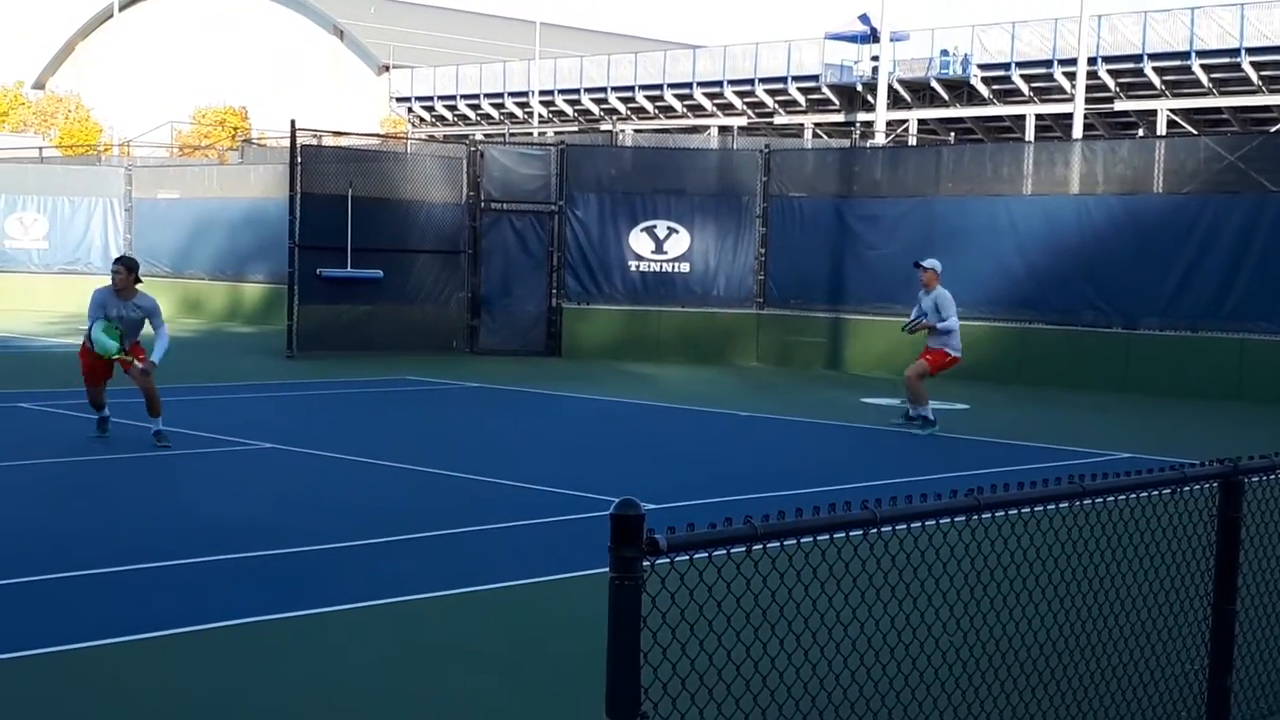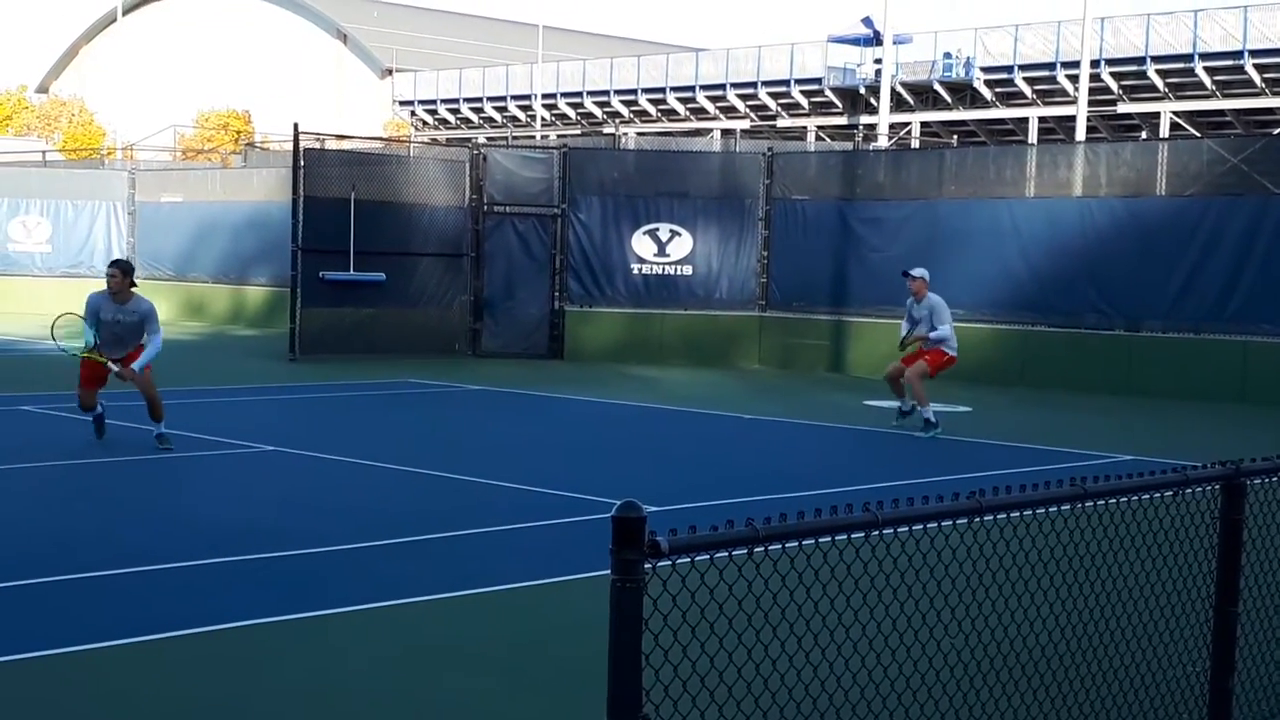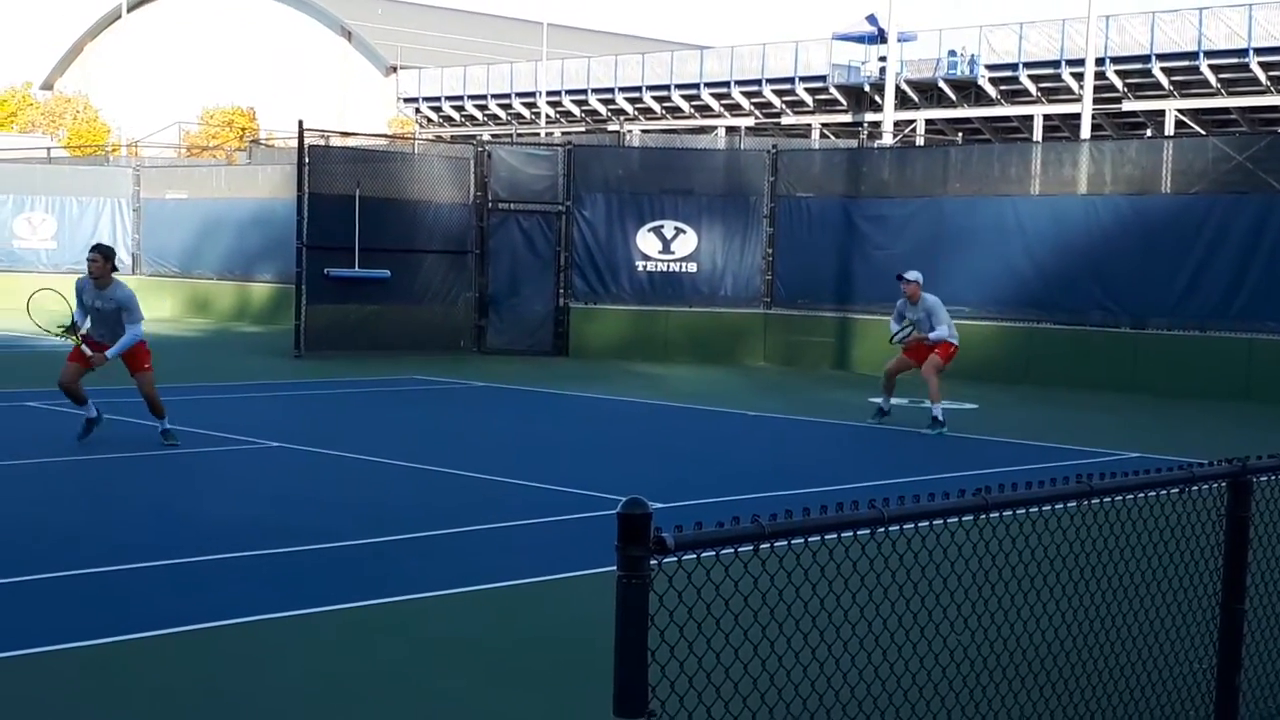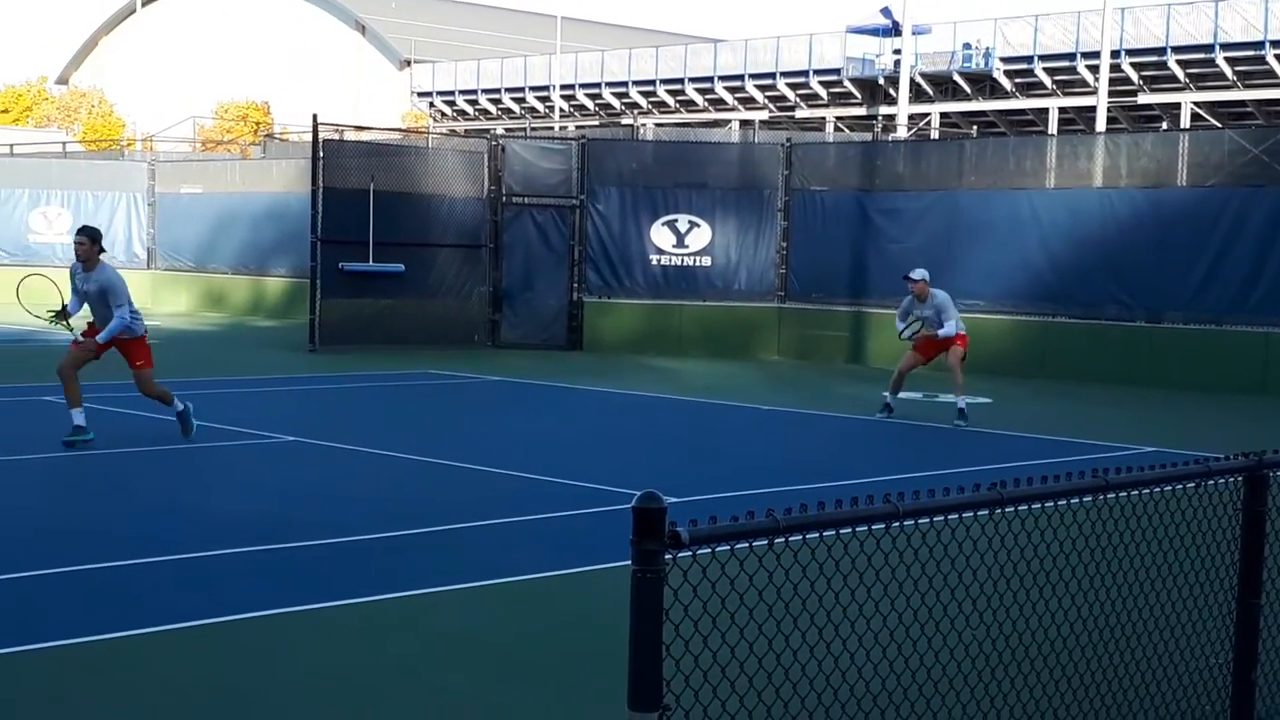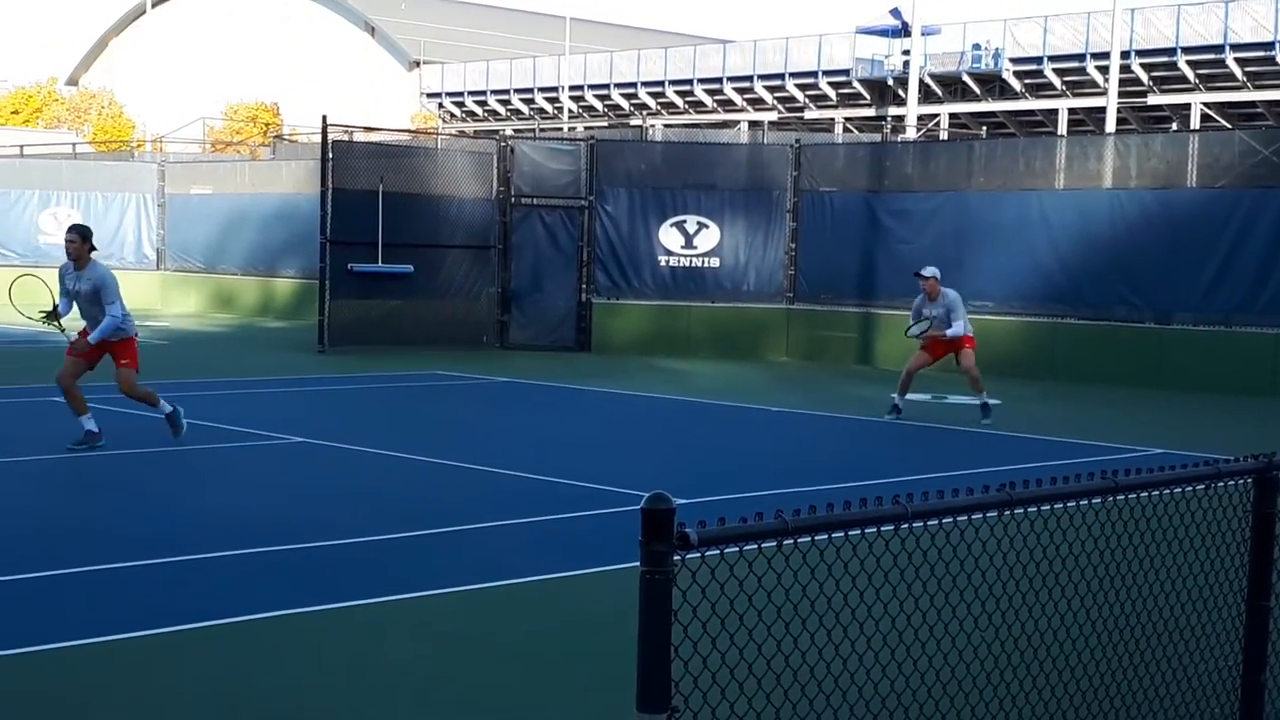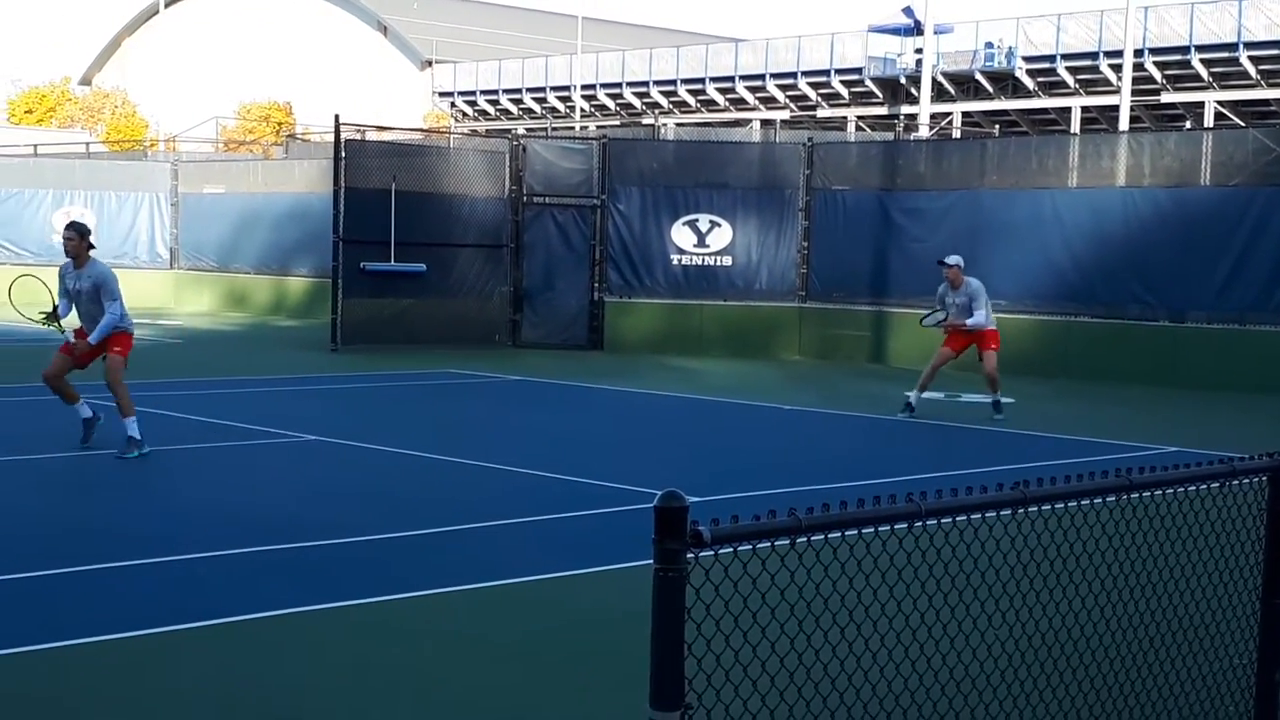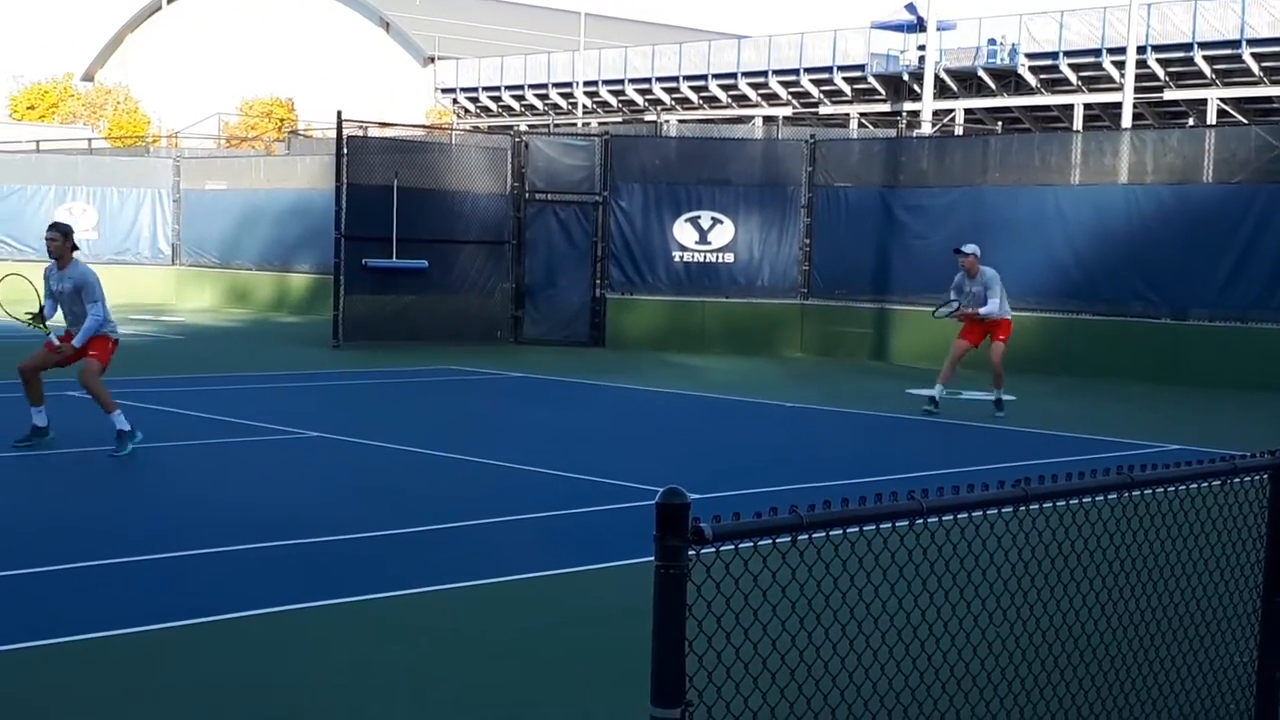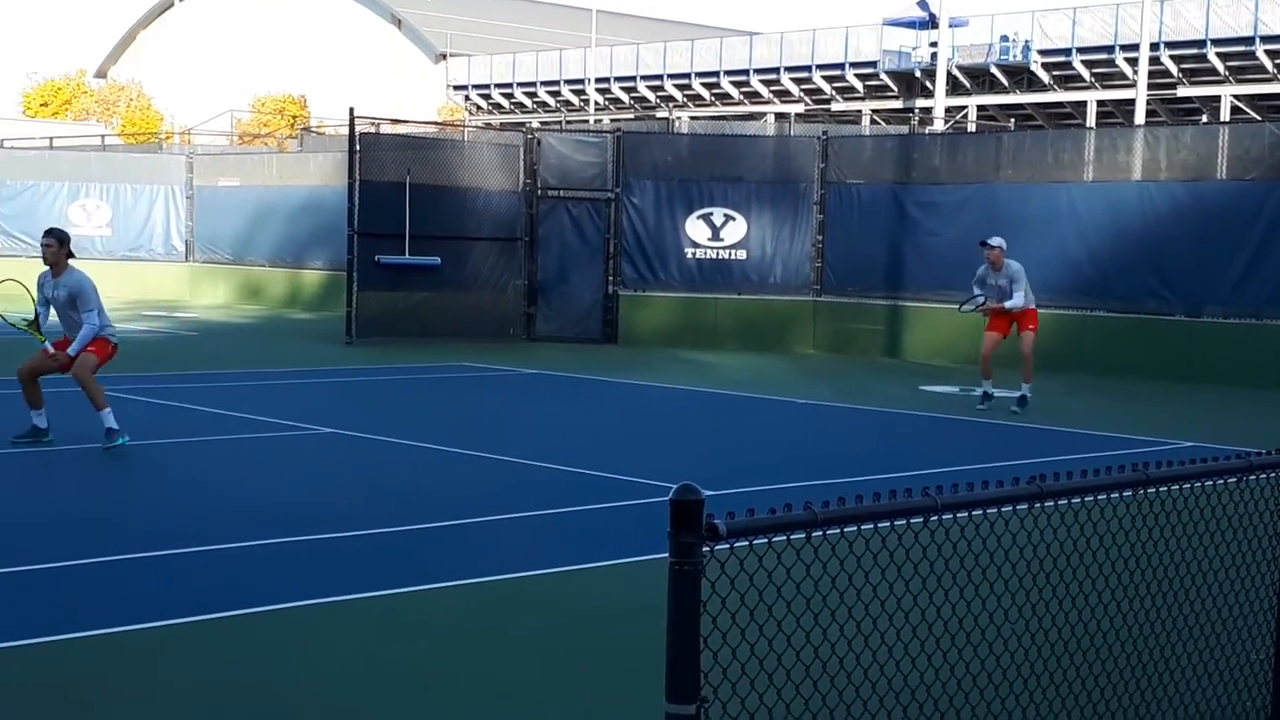
dt=0.1s
person 1, frame 1
left shoulder: (148, 304)
right shoulder: (101, 295)
left elbow: (162, 336)
right elbow: (95, 330)
left wrist: (153, 362)
right wrist: (113, 349)
left hip: (129, 346)
right hip: (98, 347)
left knee: (148, 387)
right knee: (95, 400)
left ankle: (157, 429)
right ankle: (103, 415)
person 1, frame 2
left shoulder: (144, 307)
right shoulder: (95, 300)
left elbow: (156, 342)
right elbow: (88, 327)
left wrist: (134, 368)
left hip: (132, 351)
right hip: (99, 352)
left knee: (150, 392)
right knee: (85, 403)
left ankle: (160, 432)
right ankle: (99, 410)
person 1, frame 3
left shoulder: (125, 295)
right shoulder: (82, 284)
left elbow: (134, 334)
right elbow: (80, 309)
left wrist: (108, 356)
right wrist: (76, 326)
left hip: (128, 342)
right hip: (96, 339)
left knee: (148, 392)
right knee: (65, 382)
left ankle: (164, 427)
right ankle: (91, 414)
person 1, frame 4
left shoulder: (110, 279)
right shoulder: (75, 270)
left elbow: (122, 319)
right elbow: (77, 297)
left wrist: (98, 341)
right wrist: (68, 312)
left hip: (130, 332)
right hip: (100, 328)
left knee: (146, 387)
right knee: (64, 369)
left ankle: (181, 410)
right ankle: (80, 427)
person 1, frame 5
left shoulder: (103, 276)
right shoulder: (65, 270)
left elbow: (115, 316)
right elbow: (66, 299)
left wrist: (90, 342)
right wrist: (58, 313)
left hip: (121, 334)
right hip: (93, 330)
left knee: (128, 389)
right knee: (64, 380)
left ankle: (169, 411)
right ankle: (92, 431)
person 1, frame 6
left shoulder: (103, 274)
right shoulder: (65, 271)
left elbow: (113, 314)
right elbow: (65, 300)
left wrist: (90, 342)
right wrist: (58, 314)
left hip: (117, 331)
right hip: (88, 332)
left knee: (113, 378)
right knee: (50, 376)
left ankle: (134, 438)
right ankle: (88, 415)
person 1, frame 7
left shoulder: (84, 275)
right shoulder: (49, 272)
left elbow: (96, 316)
right elbow: (50, 302)
left wrist: (75, 345)
right wrist: (42, 315)
left hip: (100, 334)
right hip: (74, 334)
left knee: (86, 378)
right knee: (26, 368)
left ankle: (125, 430)
right ankle: (40, 427)
person 1, frame 8
left shoulder: (80, 283)
right shoulder: (43, 279)
left elbow: (92, 324)
right elbow: (42, 309)
left wrist: (70, 354)
right wrist: (37, 321)
left hip: (101, 339)
right hip: (73, 339)
left knee: (80, 372)
right knee: (25, 372)
left ankle: (112, 429)
right ankle: (39, 428)
person 2, frame 1
left shoulder: (942, 296)
right shoulder: (923, 294)
left elbow: (953, 325)
right elbow: (918, 310)
left wrist: (928, 326)
right wrist: (913, 323)
left hip: (947, 351)
right hip: (933, 347)
left knee: (910, 375)
right knee: (910, 376)
left ankle: (929, 419)
right ankle: (913, 414)
person 2, frame 2
left shoulder: (935, 303)
right shoulder: (911, 303)
left elbow: (946, 333)
right elbow: (907, 322)
left wrist: (920, 337)
right wrist: (906, 337)
left hip: (945, 351)
right hip: (927, 349)
left knee: (910, 376)
right knee: (890, 374)
left ankle: (931, 422)
right ankle: (906, 407)
person 2, frame 3
left shoulder: (932, 303)
right shoulder: (902, 304)
left elbow: (943, 333)
right elbow: (895, 322)
left wrist: (919, 337)
right wrist: (903, 339)
left hip: (946, 342)
right hip: (924, 344)
left knee: (927, 370)
right knee: (889, 370)
left ankle: (938, 420)
right ankle: (884, 408)
person 2, frame 4
left shoulder: (941, 299)
right shoulder: (909, 302)
left elbow: (950, 330)
right elbow: (900, 322)
left wrist: (928, 334)
right wrist: (913, 337)
left hip: (955, 335)
right hip: (929, 339)
left knee: (953, 362)
right knee: (901, 369)
left ankle: (961, 410)
right ankle: (889, 405)
person 2, frame 5
left shoulder: (952, 298)
right shoulder: (920, 302)
left elbow: (959, 330)
right elbow: (914, 322)
left wrist: (935, 334)
right wrist: (924, 337)
left hip: (962, 337)
right hip: (938, 339)
left knee: (968, 367)
right knee: (909, 369)
left ankle: (984, 404)
right ankle: (897, 405)
person 2, frame 6
left shoulder: (975, 287)
right shoulder: (943, 289)
left elbow: (980, 319)
right elbow: (939, 309)
left wrist: (956, 323)
right wrist: (947, 324)
left hip: (985, 329)
right hip: (960, 330)
left knee: (990, 370)
right knee: (934, 365)
left ankle: (996, 400)
right ankle: (912, 403)
person 2, frame 7
left shoulder: (990, 276)
right shoulder: (960, 279)
left elbow: (994, 308)
right elbow: (955, 294)
left wrist: (970, 312)
right wrist: (962, 312)
left hip: (999, 319)
right hip: (975, 320)
left knee: (995, 361)
right knee: (953, 357)
left ankle: (998, 399)
right ankle: (934, 398)
person 2, frame 8
left shoulder: (1015, 269)
right shoulder: (983, 272)
left elbow: (1019, 301)
right elbow: (977, 287)
left wrist: (995, 307)
right wrist: (985, 304)
left hip: (1025, 310)
right hip: (1000, 312)
left knee: (1026, 351)
right knee: (985, 352)
left ankle: (1024, 395)
right ankle: (987, 393)
